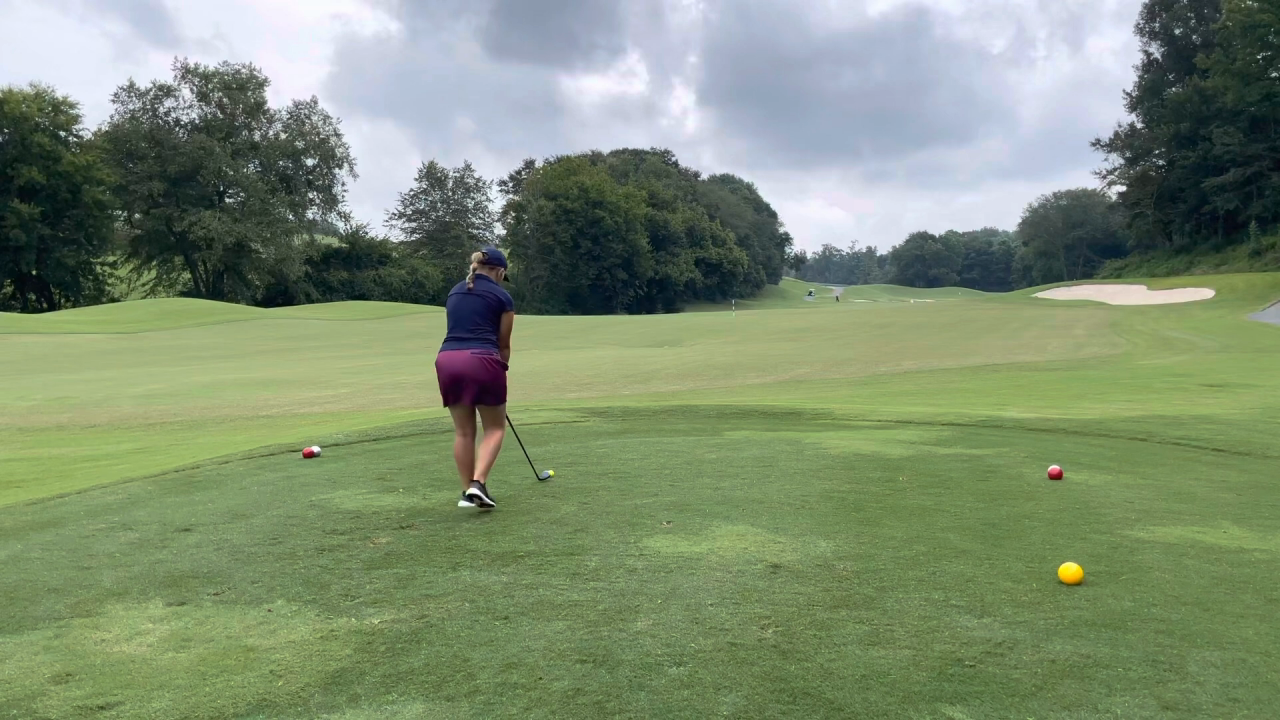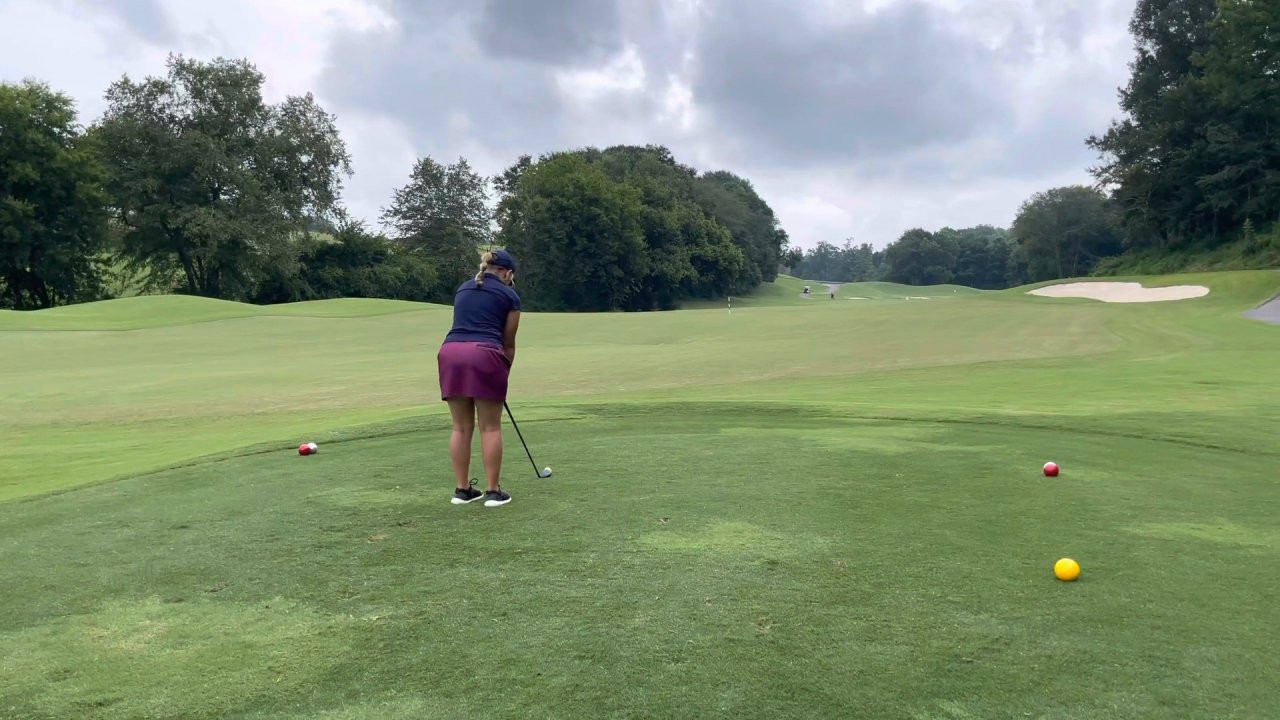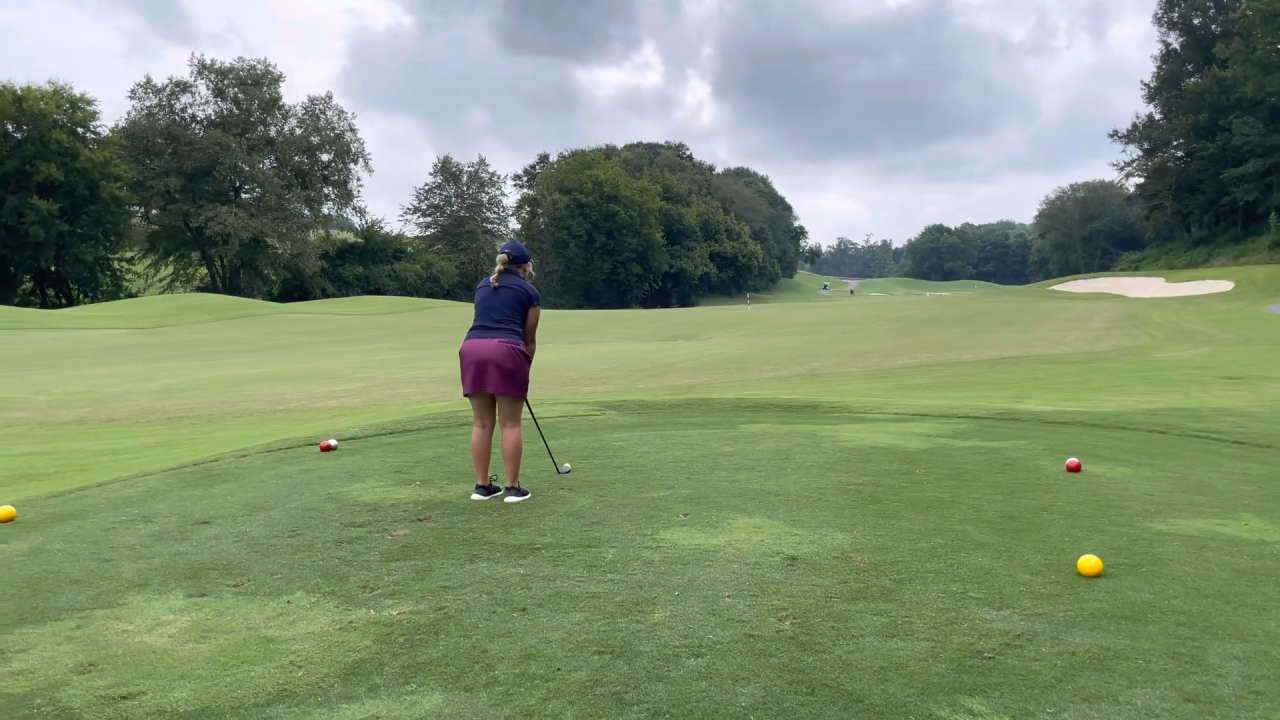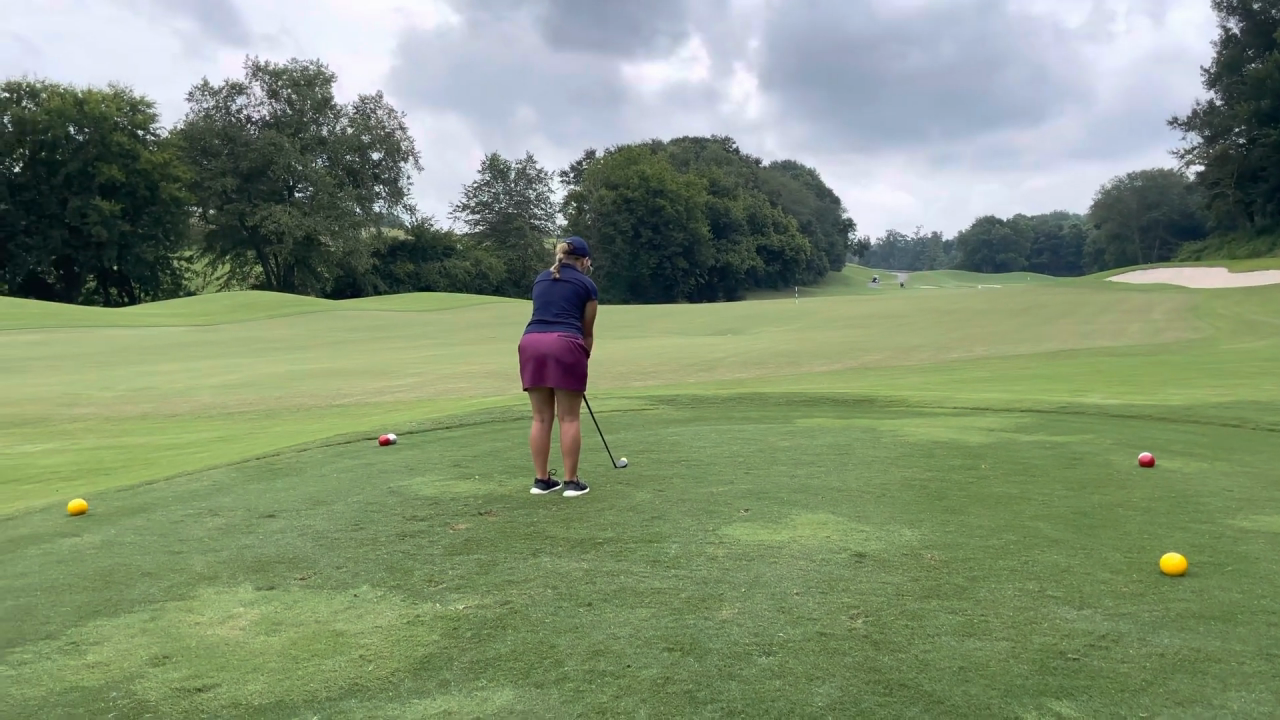
dt=1s
person 1, frame 1
left shoulder: (455, 292)
right shoulder: (502, 297)
right elbow: (503, 344)
right wrist: (501, 371)
left hip: (448, 360)
right hip: (481, 361)
left knee: (463, 431)
right knee: (494, 428)
left ankle: (467, 492)
right ankle: (478, 484)
person 1, frame 2
left shoulder: (463, 289)
right shoulder: (509, 295)
right elbow: (508, 343)
left wrist: (500, 369)
right wrist: (505, 372)
left hip: (450, 352)
right hip: (484, 355)
left knee: (461, 427)
right knee: (490, 427)
left ankle: (462, 489)
right ankle: (493, 491)
person 1, frame 3
left shoulder: (483, 285)
right shoulder: (529, 291)
right elbow: (529, 338)
left wrist: (521, 364)
right wrist: (526, 367)
left hip: (472, 349)
right hip: (506, 351)
left knee: (482, 423)
right knee: (510, 424)
left ankle: (482, 486)
right ankle: (513, 488)
person 1, frame 4
left shoulder: (541, 279)
right shoulder: (587, 284)
right elbow: (587, 331)
right wrist: (584, 357)
left hip: (531, 342)
right hip: (565, 345)
left knee: (541, 417)
right knee: (569, 418)
left ankle: (541, 479)
right ankle: (571, 481)
